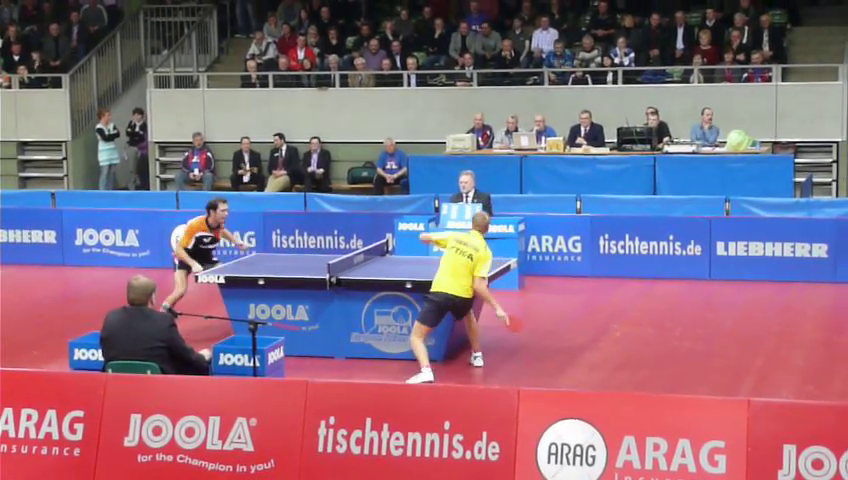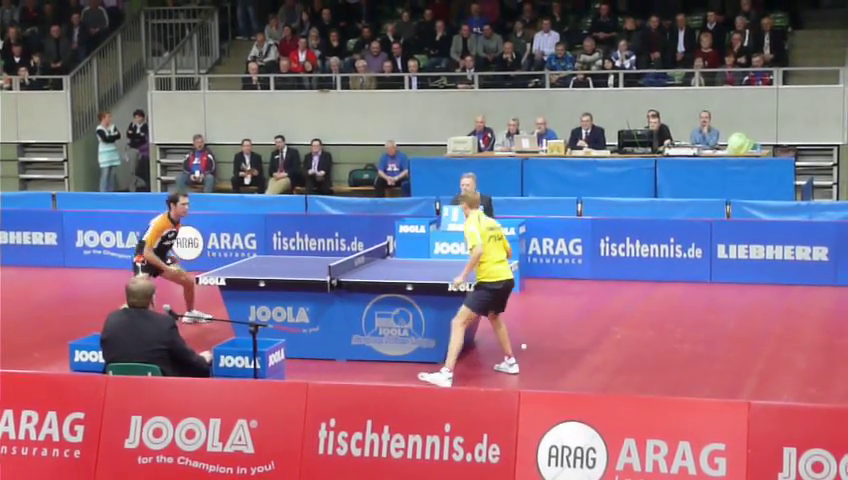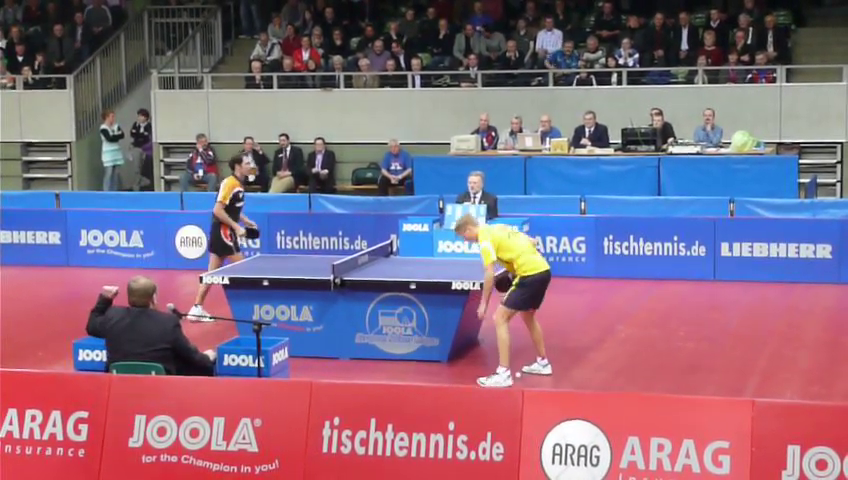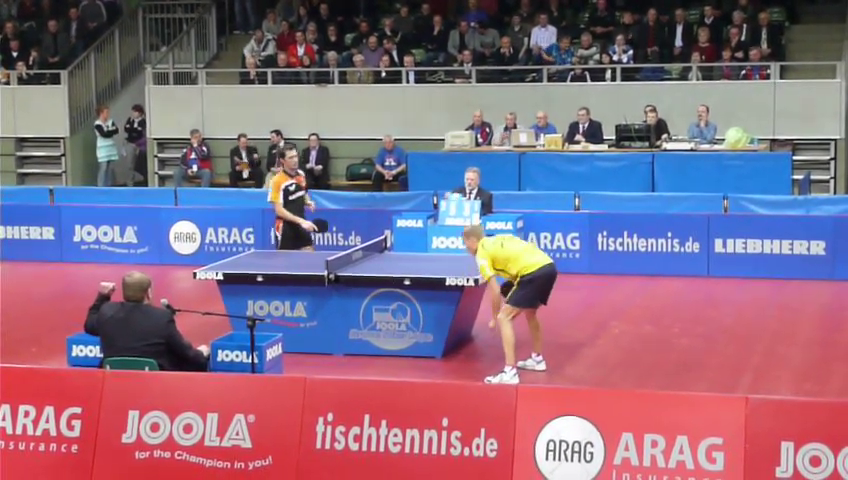
dt=0.7s
person 1, frame 1
left shoulder: (453, 236)
right shoulder: (485, 251)
left elbow: (424, 237)
right elbow: (479, 288)
left wrist: (436, 240)
right wrist: (497, 308)
left hip: (439, 293)
right hip: (462, 296)
left knee: (416, 336)
right knee: (467, 316)
left ankle: (425, 371)
right ankle: (476, 355)
person 1, frame 2
left shoulder: (472, 223)
right shoulder: (493, 223)
left elbow: (478, 251)
right elbow: (509, 252)
left wrist: (463, 276)
left hip: (490, 282)
right hip: (507, 279)
left knee: (458, 324)
right knee: (495, 317)
left ankle: (446, 374)
right ankle: (510, 362)
person 1, frame 3
left shoulder: (485, 239)
right shoulder: (501, 228)
left elbow: (490, 274)
right elbow: (533, 243)
left wrist: (484, 303)
left hip: (531, 275)
right hip: (543, 271)
left knee: (500, 318)
right knee: (528, 316)
left ankle: (503, 373)
right ankle: (543, 363)
person 1, frame 4
left shoulder: (482, 254)
right shoulder: (501, 239)
left elbow: (495, 291)
left wrist: (495, 319)
left hip: (534, 272)
right hip: (549, 266)
left knee: (504, 318)
right knee: (530, 312)
left ankle: (510, 372)
right ankle: (537, 359)
person 2, frame 1
left shoulder: (221, 222)
right shoulder: (194, 225)
right elbow: (178, 250)
left wrist: (237, 242)
right wrist: (193, 264)
left hip: (206, 258)
right hip: (185, 258)
right knee: (181, 291)
person 2, frame 2
left shoulder: (177, 221)
right shoulder: (159, 223)
right elbow: (147, 253)
left wrist: (169, 256)
right wrist: (167, 269)
left hip: (161, 258)
right hip: (144, 259)
left knee: (189, 282)
left ankle: (191, 313)
person 2, frame 3
left shoulder: (239, 184)
right shoulder: (229, 183)
right elbow: (218, 210)
left wrist: (247, 221)
right wrist: (236, 226)
left hip: (225, 232)
right hip: (223, 232)
left knee: (213, 273)
left ankle: (197, 309)
person 2, frame 4
left shoulder: (301, 175)
right shoulder: (277, 181)
right elbow: (279, 210)
left wrist: (308, 202)
right wrist: (301, 221)
left hip: (301, 225)
right hip: (285, 226)
person 3, frame 1
left shoulder: (111, 318)
right shoulder: (164, 321)
left elbow: (107, 354)
right elbow: (185, 355)
right wrist: (203, 358)
right knee: (201, 367)
person 3, frame 2
left shoulder: (113, 319)
right shoulder: (165, 323)
left elbow: (107, 355)
right elbow: (186, 357)
right wrist: (204, 360)
right knee: (203, 368)
person 3, frame 3
left shoulder: (113, 316)
right shoulder: (168, 322)
left elbow: (91, 327)
right elbow: (189, 355)
left wrist: (104, 299)
right wrist: (207, 358)
right knee: (206, 367)
person 3, frame 4
left shoulder: (107, 311)
right shoulder: (162, 317)
left elbow: (89, 326)
right elbow: (184, 351)
left wrist: (102, 296)
right wrist: (201, 354)
right knee: (200, 362)
